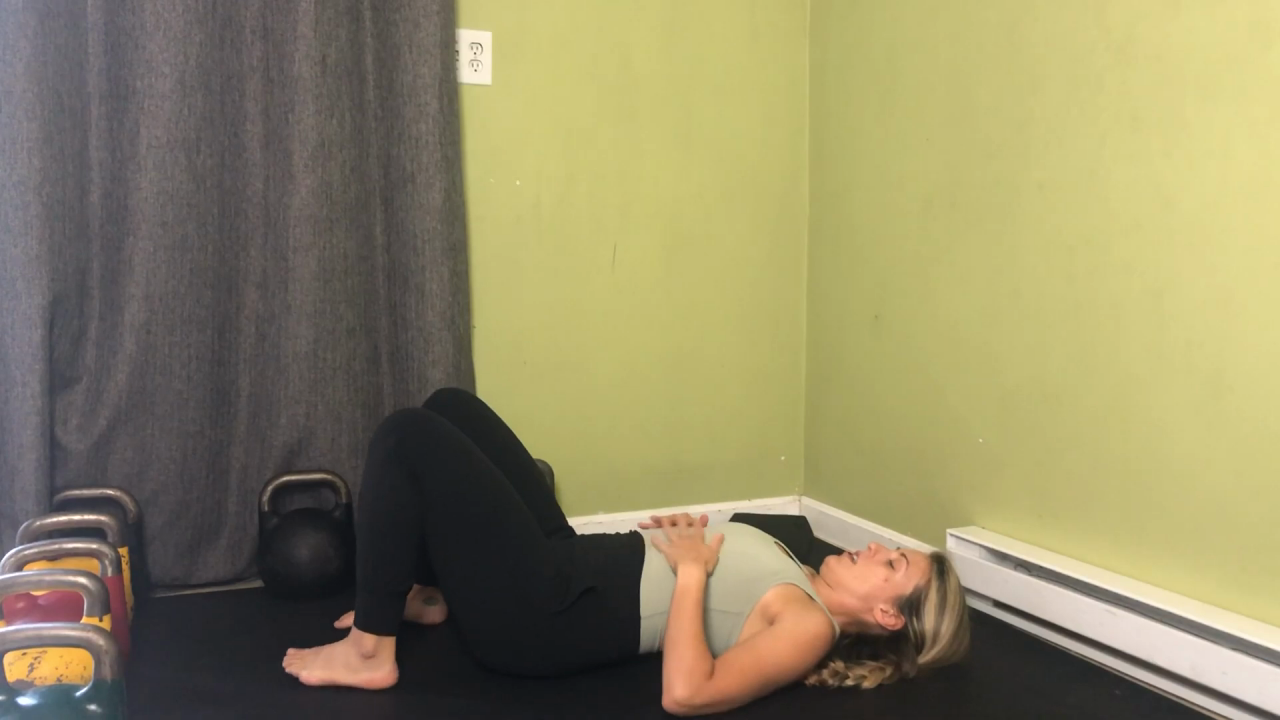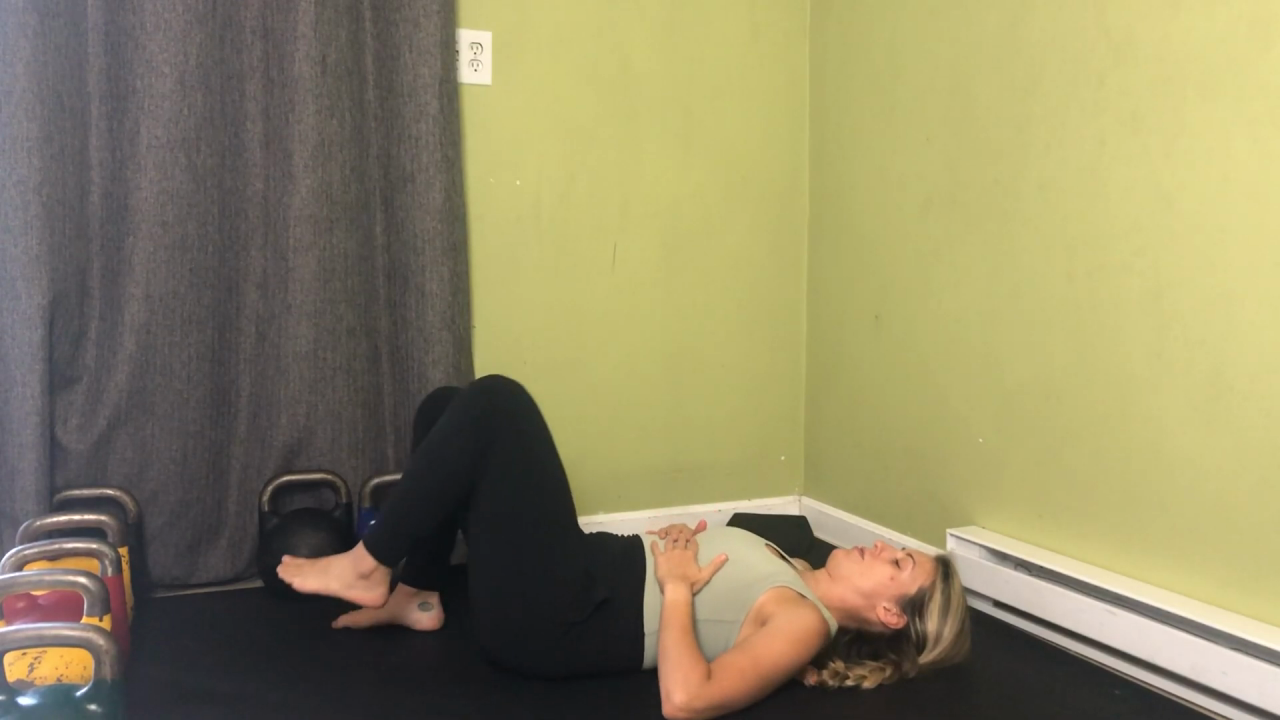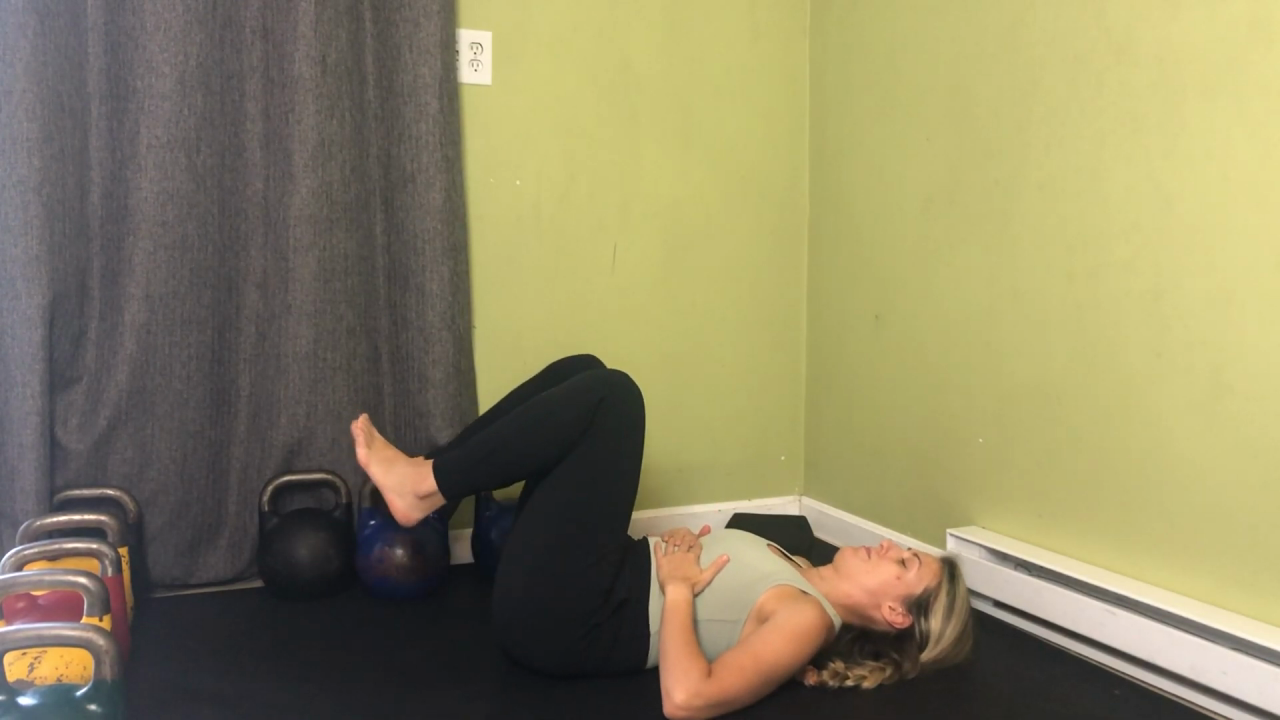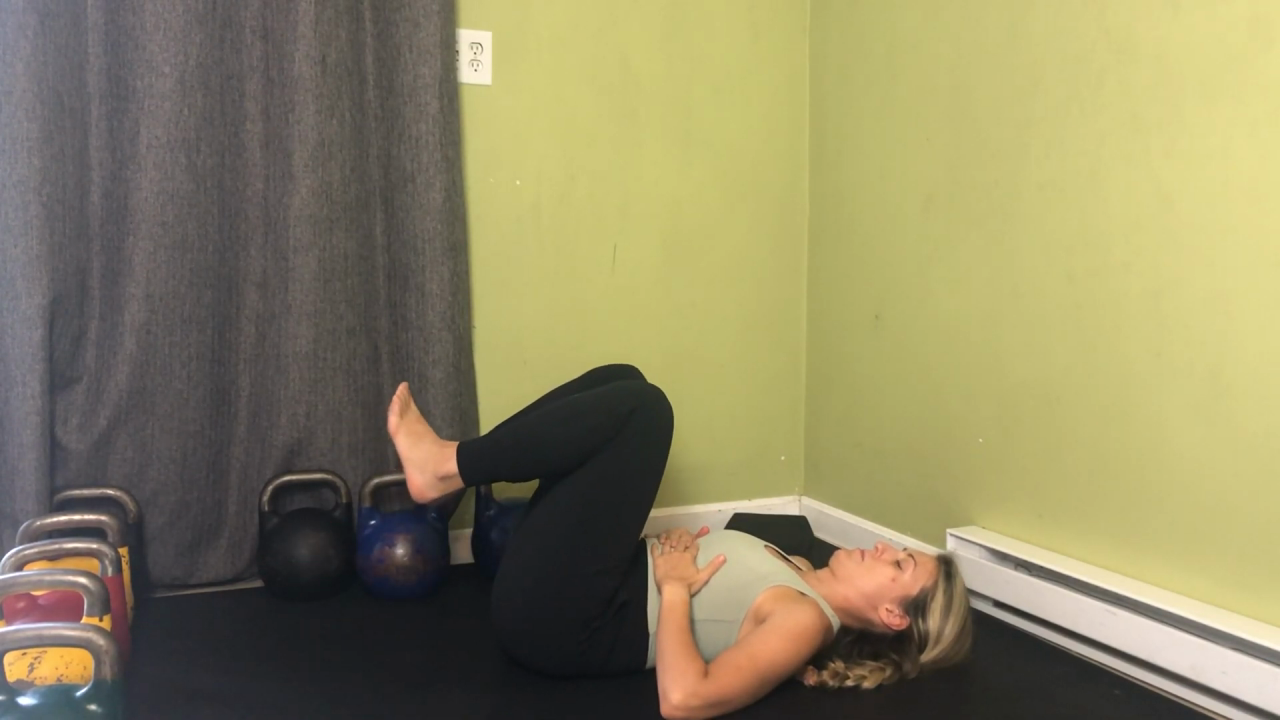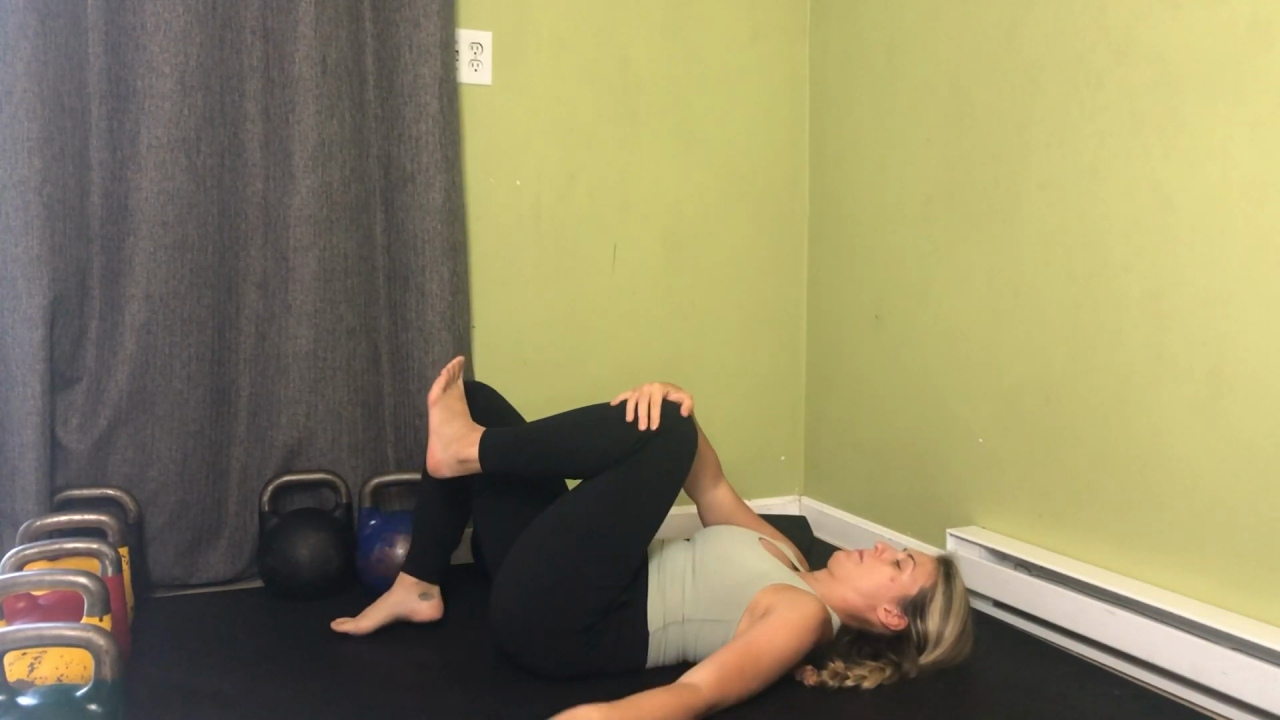
dt=0.7s
person 1, frame 1
left shoulder: (809, 628)
right shoulder: (799, 584)
left wrist: (690, 572)
right wrist: (682, 535)
left hip: (538, 615)
right hip: (566, 565)
left knee: (405, 437)
right knee: (448, 406)
left ankle: (369, 651)
right ankle: (424, 591)
person 1, frame 2
left shoulder: (806, 624)
right shoulder: (798, 580)
left wrist: (676, 585)
right wrist: (682, 543)
left hip: (547, 620)
right hip: (591, 570)
left knee: (495, 401)
right knee: (445, 406)
left ankle: (366, 568)
right ankle: (415, 597)
person 1, frame 3
left shoulder: (807, 619)
right shoulder: (800, 577)
left wrist: (678, 586)
right wrist: (677, 549)
left hip: (556, 618)
right hip: (564, 594)
left knee: (611, 396)
right knee: (585, 374)
left ankle: (425, 486)
right ankle: (429, 478)
person 1, frame 4
left shoulder: (805, 621)
right shoulder: (798, 577)
left wrist: (673, 586)
right wrist: (672, 561)
left hip: (555, 616)
right hip: (587, 588)
left knee: (640, 409)
right knee: (622, 385)
left ankle: (447, 467)
right ankle: (455, 462)
person 1, frame 5
left shoulder: (802, 617)
right shoulder: (785, 558)
right elbow: (709, 487)
right wrist: (673, 402)
left hip: (553, 619)
right hip: (553, 583)
left knee: (665, 435)
right knee: (472, 398)
left ankle: (467, 451)
right ankle: (418, 588)
